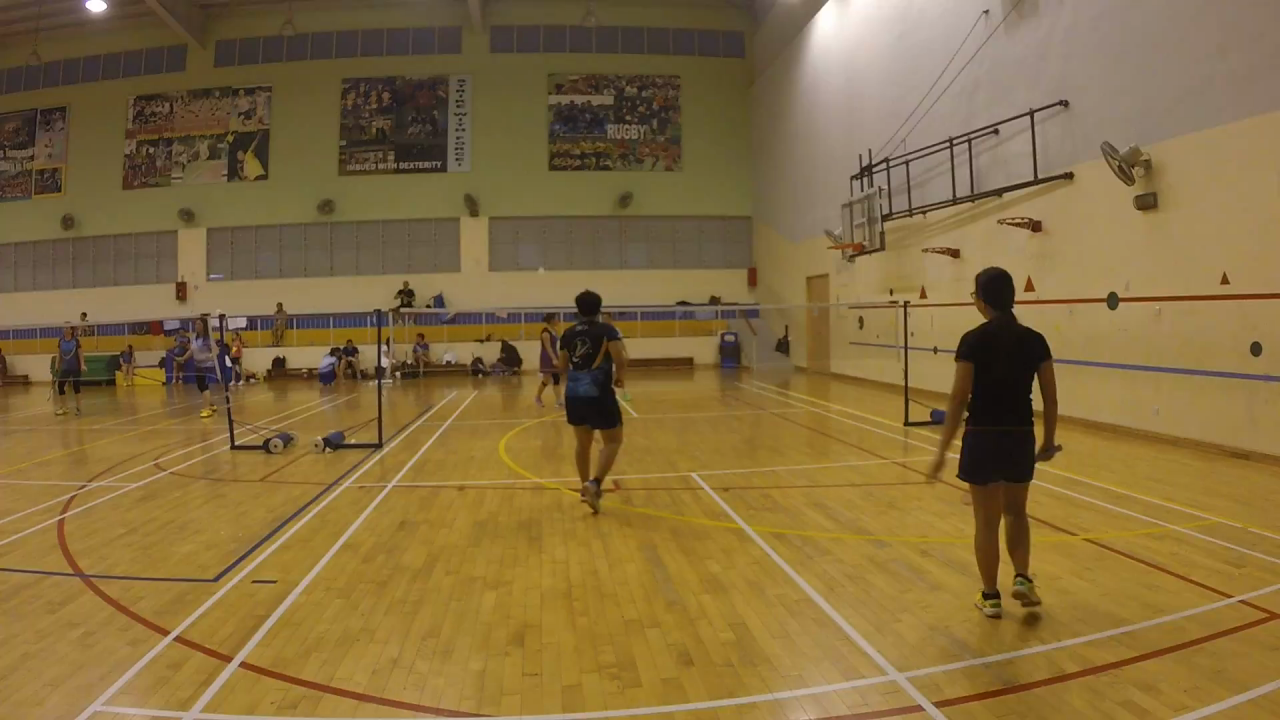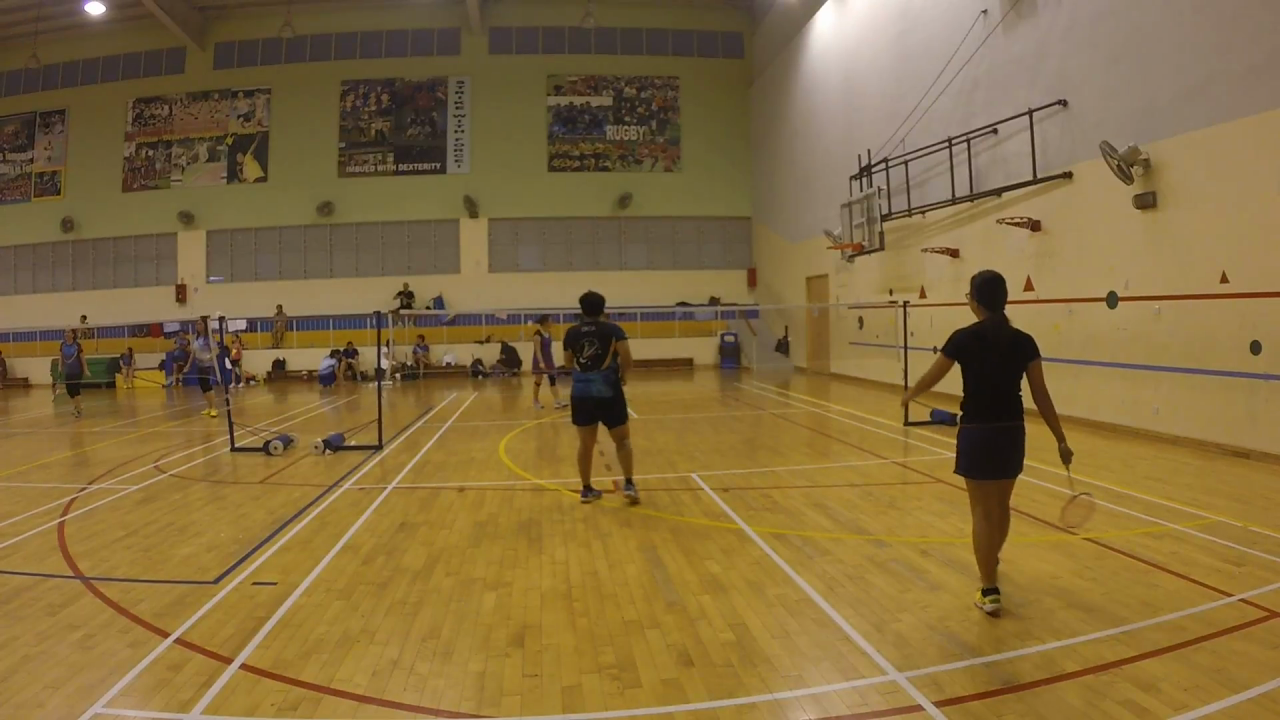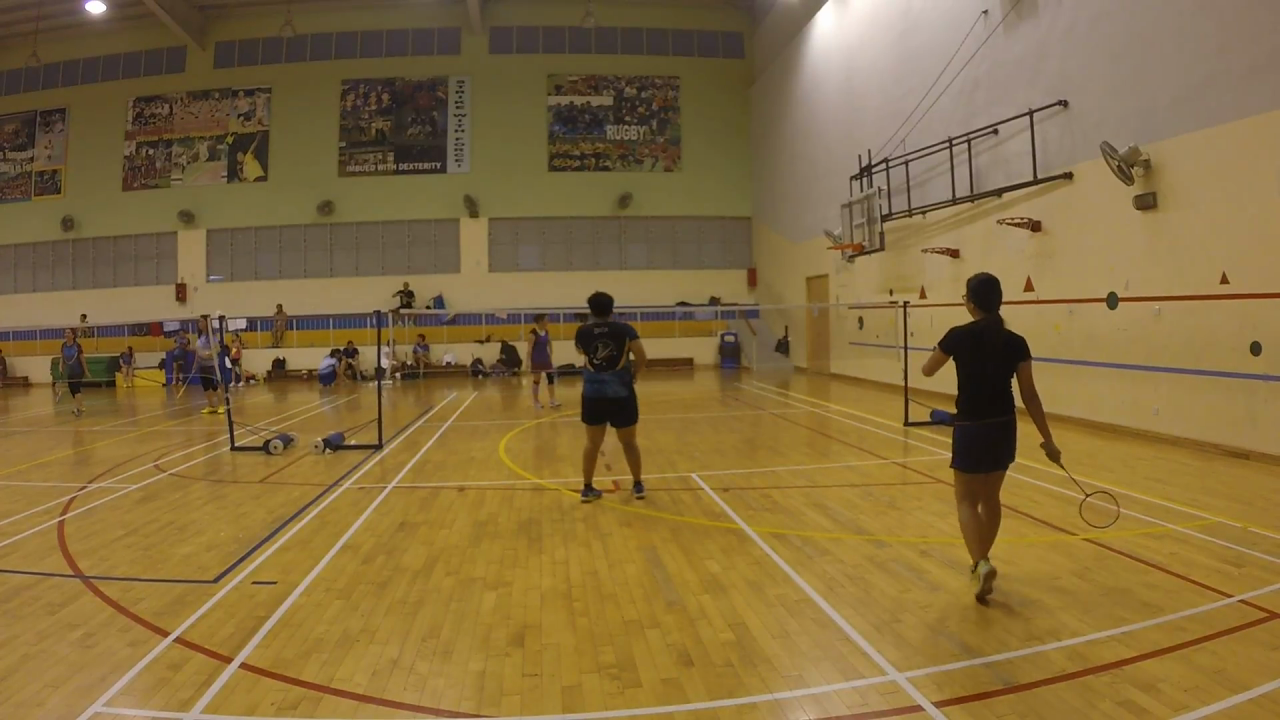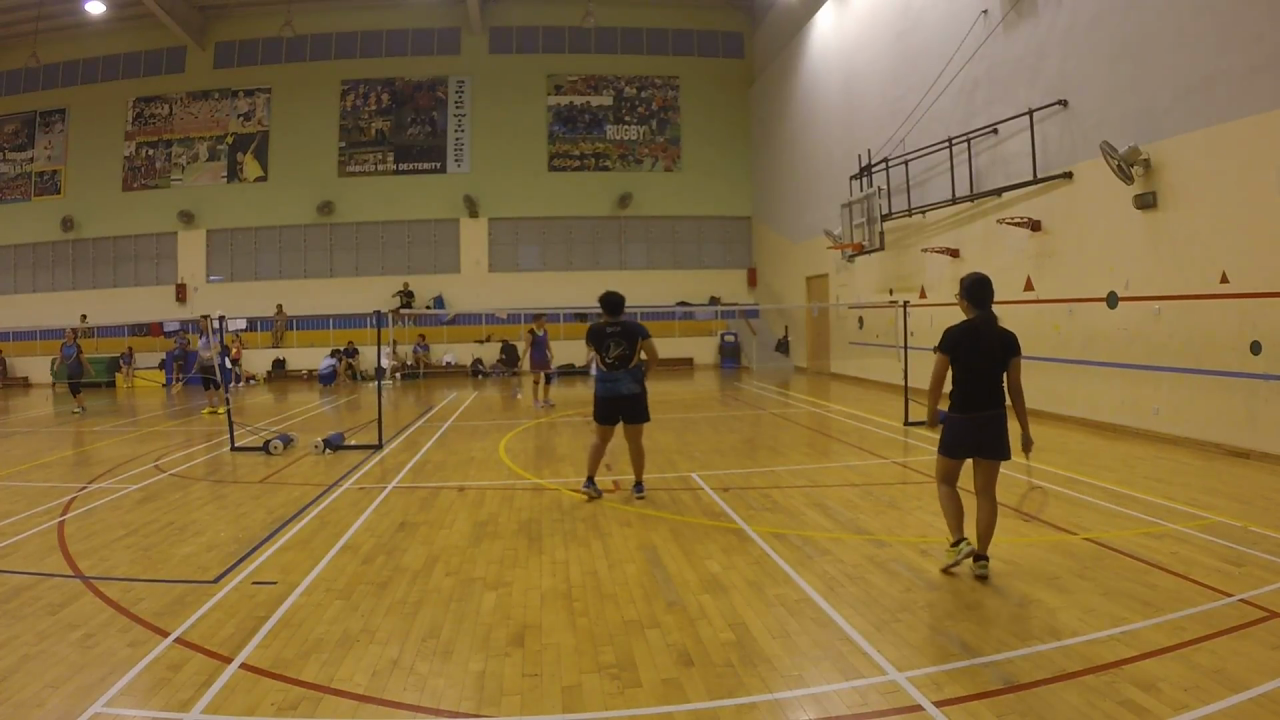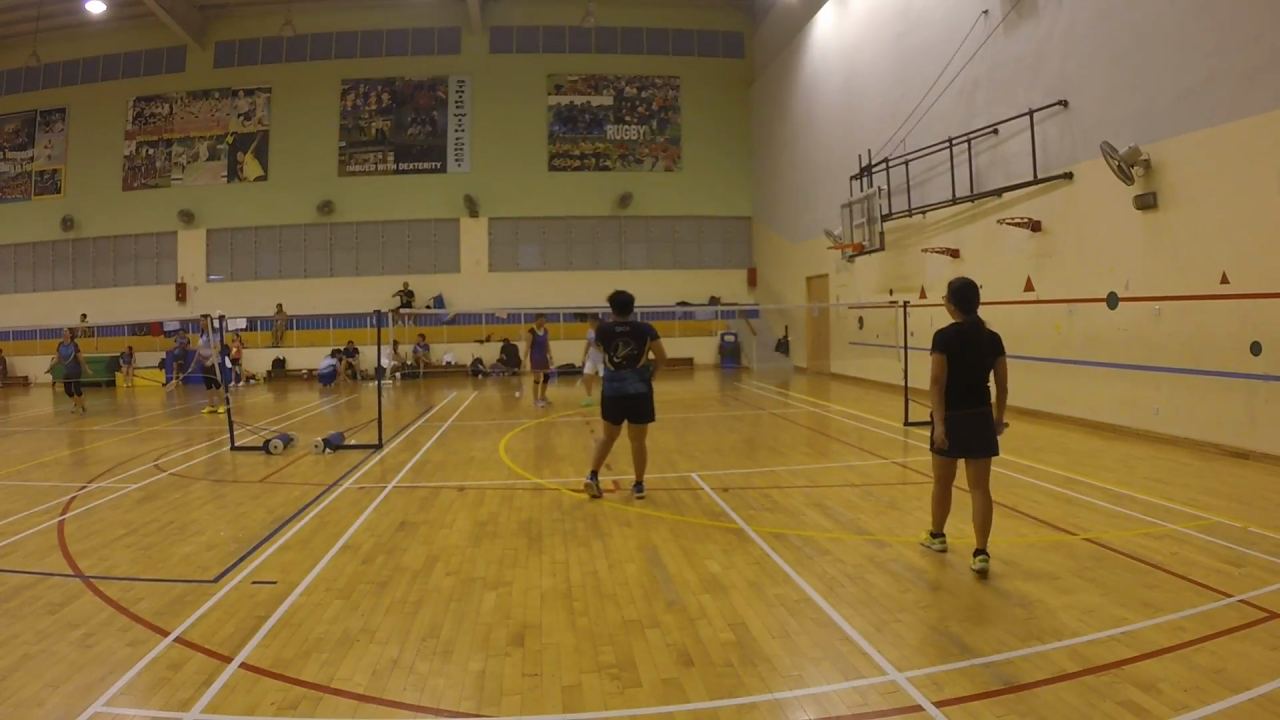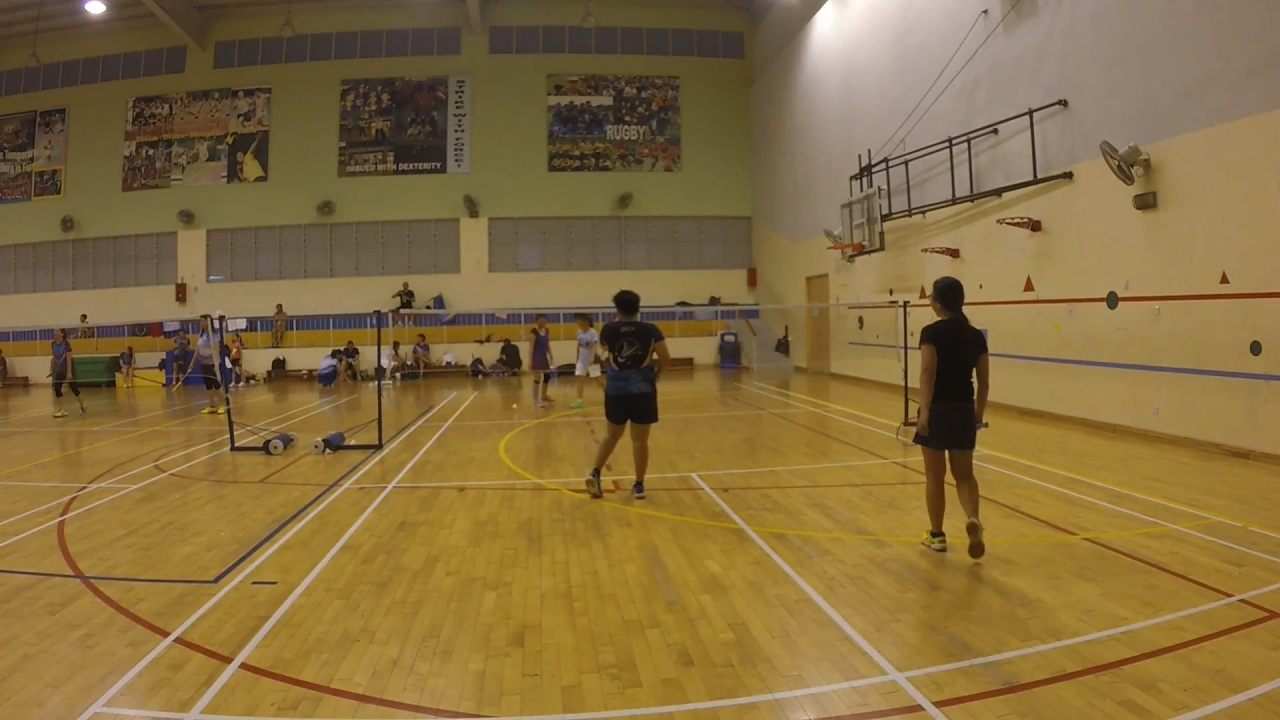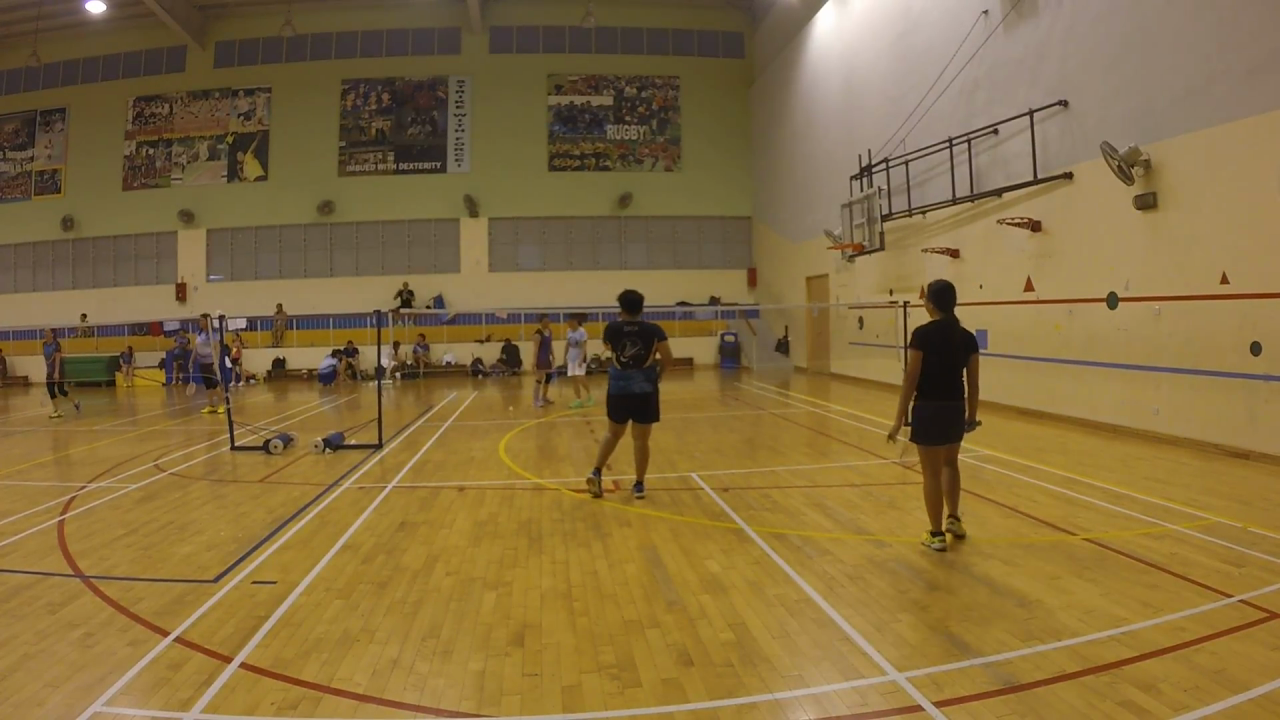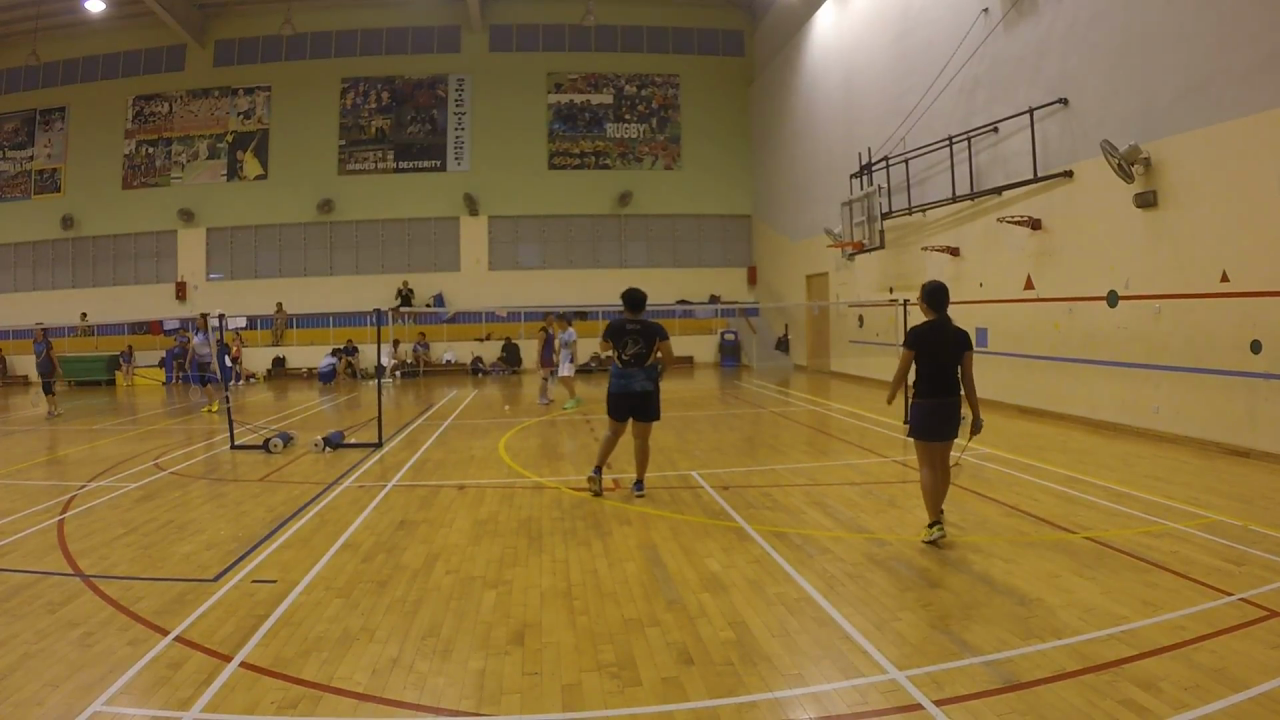
dt=0.2s
person 1, frame 1
left shoulder: (974, 341)
right shoulder: (1034, 341)
left elbow: (958, 400)
right elbow: (1050, 397)
left wrist: (942, 451)
right wrist: (1049, 438)
left hip: (983, 436)
right hip: (1020, 437)
left knee: (986, 517)
right knee: (1015, 511)
left ankle: (991, 596)
right ankle: (1024, 579)
person 1, frame 2
left shoulder: (964, 339)
right shoulder: (1024, 342)
left elbow: (930, 379)
right elbow: (1041, 395)
left wrist: (910, 394)
right wrist: (1061, 440)
left hip: (977, 433)
right hip: (1012, 432)
left knee: (982, 512)
right knee: (1001, 505)
left ankle: (989, 592)
right ankle: (990, 568)
person 1, frame 3
left shoulder: (958, 336)
right shoulder: (1016, 342)
left elbow: (928, 369)
right elbow: (1029, 394)
left wrist: (929, 365)
right wrist: (1047, 438)
left hip: (970, 428)
right hip: (1003, 427)
left knee: (967, 502)
right knee: (990, 497)
left ankle: (982, 562)
right ankle: (982, 563)
person 1, frame 4
left shoulder: (954, 335)
right shoulder: (1007, 339)
left elbow: (936, 383)
right elbow: (1016, 389)
left wrist: (931, 413)
right wrist: (1025, 429)
left hip: (961, 420)
right hip: (993, 421)
left knee: (945, 482)
right knee: (986, 491)
left ankle: (960, 544)
right ankle: (982, 557)
person 1, frame 5
left shoulder: (944, 337)
right shoulder: (992, 339)
left elbow: (937, 382)
right elbow: (1002, 386)
left wrist: (938, 424)
right wrist: (999, 418)
left hip: (953, 419)
right hip: (982, 419)
left knee: (943, 482)
right knee: (980, 487)
left ankle: (936, 536)
right ankle: (980, 552)
person 1, frame 6
left shoulder: (932, 333)
right shoulder: (976, 336)
left elbow: (928, 372)
right elbow: (983, 382)
left wrist: (923, 412)
right wrist: (979, 413)
left hip: (938, 410)
right hip: (964, 411)
left knee: (935, 475)
right knee: (964, 474)
left ankle: (936, 535)
right ankle: (973, 521)
person 1, frame 7
left shoulder: (923, 334)
right shoulder: (967, 338)
left elbow: (911, 378)
right elbow: (973, 382)
left wrist: (899, 417)
right wrist: (972, 414)
left hip: (928, 409)
right hip: (955, 409)
left knee: (931, 471)
right knee: (950, 464)
left ankle: (936, 534)
right ankle: (953, 519)
person 1, frame 8
left shoulder: (917, 334)
right shoulder: (961, 336)
left elbow: (902, 372)
right elbow: (968, 379)
left wrist: (892, 393)
right wrist: (976, 415)
left hip: (926, 405)
right hip: (951, 406)
left knee: (927, 466)
right knee: (942, 461)
left ankle: (935, 525)
right ankle: (937, 514)
person 2, frame 1
left shoulder: (568, 334)
right shoulder: (606, 330)
left elbow: (562, 366)
right elbow: (620, 360)
right wrist: (619, 376)
left hip: (574, 393)
right hip: (599, 393)
left knee: (583, 443)
right knee: (612, 442)
left ankle: (586, 486)
right ankle: (594, 483)
person 2, frame 2
left shoulder: (572, 333)
right shoulder: (612, 330)
left elbow: (567, 361)
right elbow: (627, 358)
right wrist: (623, 375)
left hip: (581, 393)
right hip: (608, 393)
left knee: (586, 443)
right knee: (622, 440)
left ankle: (586, 489)
right ankle: (628, 484)
person 2, frame 3
left shoulder: (583, 332)
right shoulder: (624, 330)
right elbow: (642, 358)
right wrist: (635, 373)
left hip: (593, 394)
right hip: (621, 393)
left knee: (592, 442)
right knee: (629, 442)
left ankle: (587, 488)
right ankle: (638, 485)
person 2, frame 4
left shoulder: (594, 330)
right shoulder: (636, 329)
right elbow: (653, 357)
right wrist: (645, 371)
left hip: (605, 392)
right hip: (632, 391)
left knee: (601, 439)
right knee: (634, 441)
left ankle: (589, 482)
right ankle: (638, 485)
person 2, frame 5
left shoulder: (603, 330)
right shoulder: (645, 329)
right elbow: (661, 357)
right wrist: (653, 371)
left hip: (612, 391)
right hip: (639, 391)
left knee: (608, 436)
right knee: (638, 440)
left ankle: (593, 476)
right ankle: (638, 485)
person 2, frame 6
left shoulder: (609, 329)
right shoulder: (650, 330)
right elbow: (665, 358)
right wrist: (657, 372)
left hip: (616, 391)
right hip: (642, 391)
left knee: (612, 435)
right knee: (640, 440)
left ankle: (595, 474)
right ankle: (639, 485)
person 2, frame 7
left shoulder: (612, 328)
right shoulder: (654, 330)
right elbow: (668, 358)
right wrist: (659, 371)
left hip: (618, 390)
right hip: (645, 390)
left knee: (613, 433)
right knee: (641, 439)
left ankle: (596, 472)
right ankle: (639, 485)
person 2, frame 8
left shoulder: (614, 326)
right shoulder: (656, 329)
left elbow: (604, 347)
right elbow: (669, 357)
right wrist: (660, 370)
left hip: (618, 388)
right hip: (646, 389)
left knee: (614, 432)
right knee: (641, 438)
left ankle: (597, 471)
right ankle: (639, 483)
